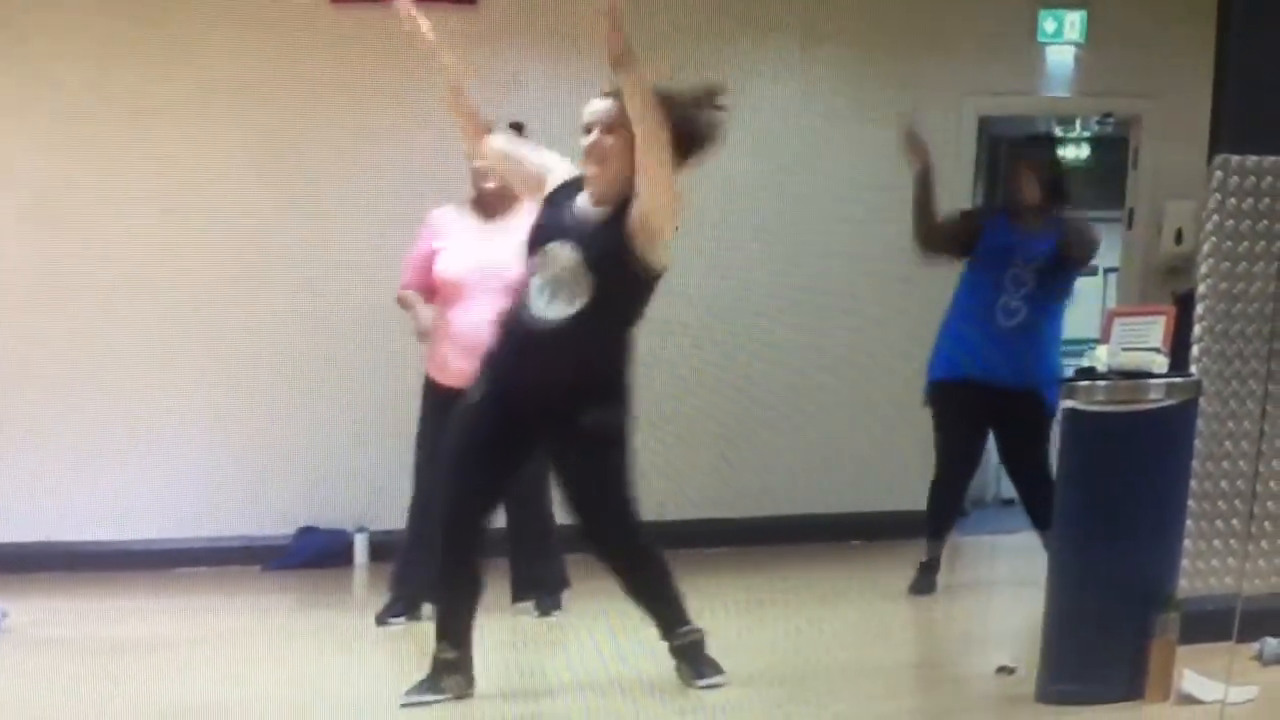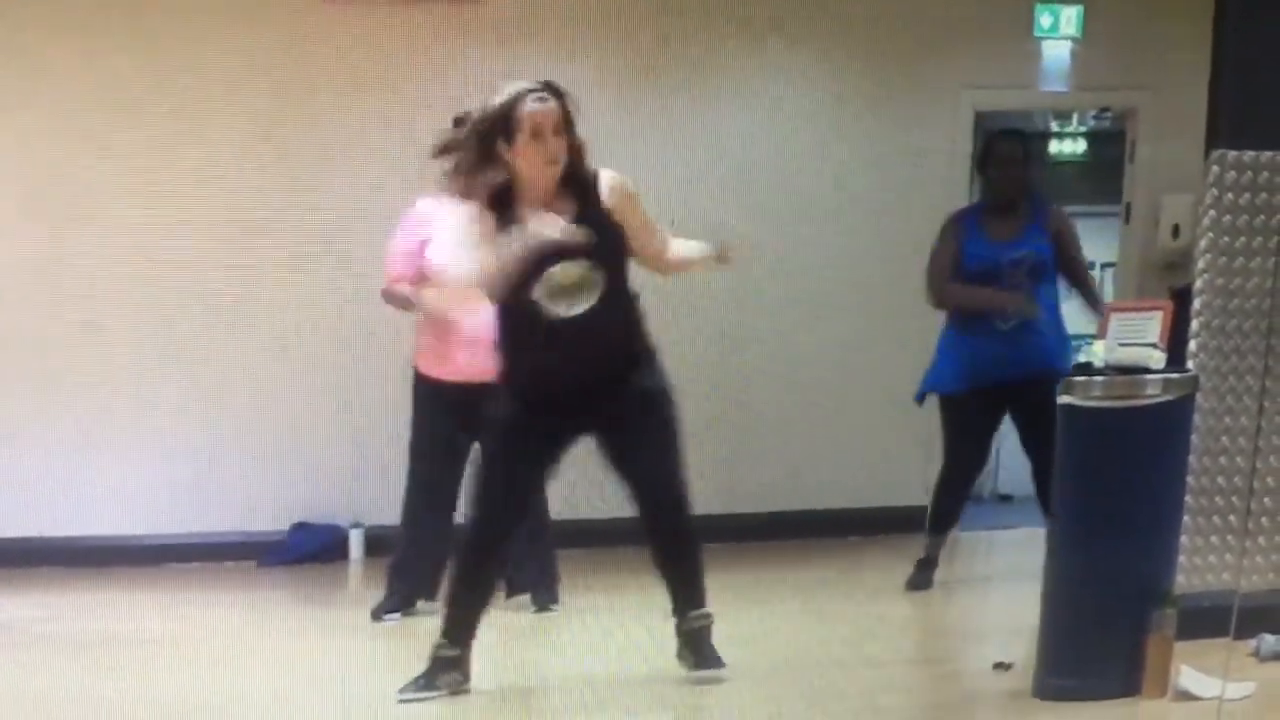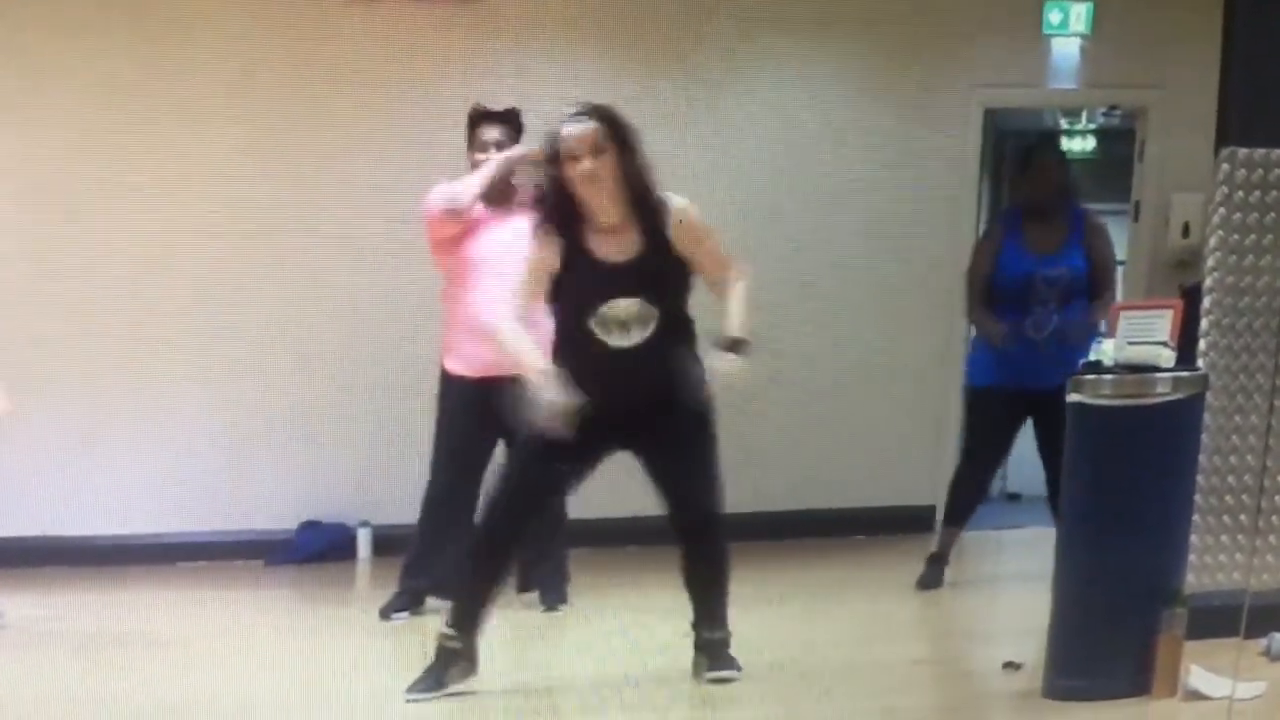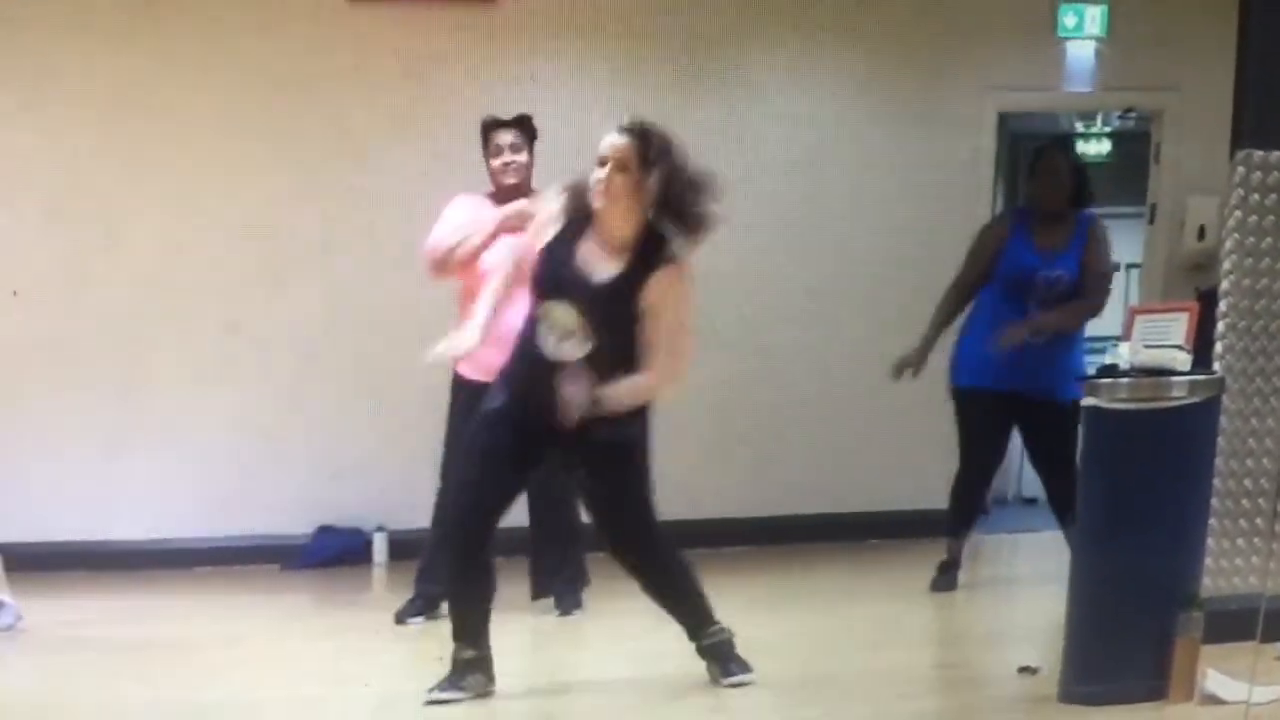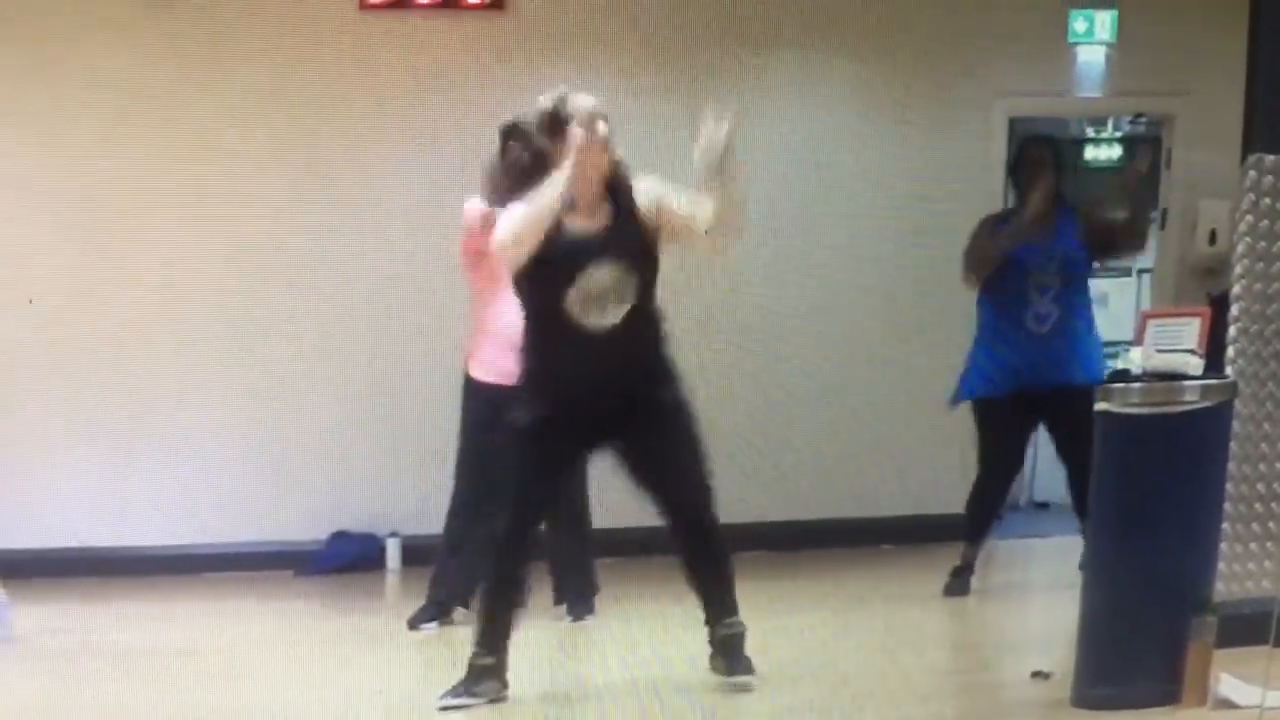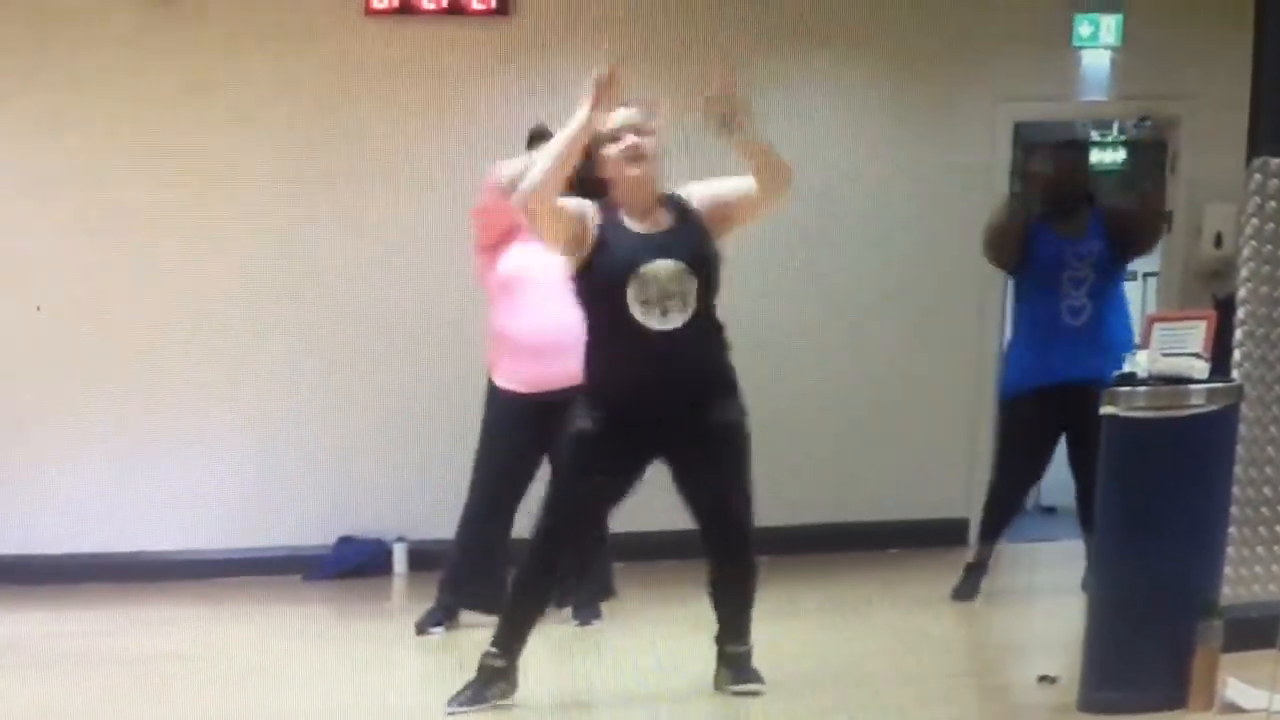
dt=0.3s
person 1, frame 1
left shoulder: (649, 211)
right shoulder: (557, 186)
left elbow: (659, 148)
right elbow: (479, 137)
left wrist: (623, 63)
left hip: (584, 405)
right hip: (503, 394)
left knee: (615, 536)
right knee: (458, 524)
left ankle: (686, 643)
right ankle: (452, 663)
person 1, frame 2
left shoulder: (605, 190)
right shoulder: (486, 212)
left elbow: (659, 253)
right elbow: (463, 283)
left wrist: (708, 253)
right wrist: (524, 239)
left hip: (625, 381)
right hip: (535, 395)
left knee: (667, 505)
right knee: (489, 525)
left ankle: (695, 635)
right ankle: (451, 660)
person 1, frame 3
left shoulder: (671, 217)
right shoulder: (551, 235)
left elbow: (730, 276)
right elbow: (516, 320)
left wrist: (732, 339)
right wrist: (541, 381)
left hip: (670, 403)
right hip: (578, 404)
left knee: (701, 520)
right knee: (503, 518)
left ankle: (712, 643)
right ankle: (455, 651)
person 1, frame 4
left shoulder: (663, 270)
right shoulder: (563, 217)
left elbow: (666, 370)
left wrist: (598, 395)
left hip: (604, 423)
right hip: (518, 406)
left knee: (637, 545)
right knee: (466, 527)
left ankle: (716, 645)
right ankle: (472, 664)
person 1, frame 5
left shoulder: (641, 199)
right shoulder: (529, 213)
left elbow: (714, 225)
right elbow: (509, 247)
left wrist: (716, 171)
right wrist: (570, 172)
left hip: (644, 396)
right hip: (556, 403)
left knee: (696, 515)
right knee: (514, 532)
left ankle: (727, 641)
right ankle: (487, 668)
person 1, frame 6
left shoulder: (699, 210)
right shoulder: (587, 222)
left elbow: (775, 184)
right elbow: (531, 201)
left wrist: (738, 125)
right wrist: (584, 119)
left hip: (706, 409)
right hip: (614, 414)
left knee: (731, 537)
right knee: (555, 541)
left ankle: (734, 657)
person 2, frame 1
left shoulder: (540, 220)
right shoulder: (441, 222)
right elbow: (407, 288)
right wrist: (420, 312)
right hip: (449, 385)
left knee: (527, 490)
right knee: (433, 491)
left ankle: (544, 587)
right ankle: (409, 594)
person 2, frame 2
right shoulder: (427, 213)
right elbow: (392, 286)
right wrist: (425, 301)
right hip: (441, 379)
right knee: (429, 486)
left ankle: (538, 582)
right ankle: (406, 588)
person 2, frame 3
right shoulder: (450, 201)
right elbow: (447, 208)
right wrist: (499, 166)
right hip: (467, 374)
right knee: (450, 483)
left ankle: (549, 581)
right ankle: (418, 586)
person 2, frame 4
right shoulder: (467, 209)
right elbow: (438, 262)
right wrist: (499, 219)
right hip: (479, 378)
left knee: (554, 486)
right knee: (459, 486)
left ankle: (564, 584)
right ankle: (431, 590)
person 2, frame 5
right shoulder: (484, 214)
right elbow: (487, 221)
right hip: (492, 382)
left knee: (567, 492)
right knee: (475, 493)
left ankle: (577, 591)
right ankle: (444, 597)
person 2, frame 6
right shoulder: (500, 224)
right elbow: (501, 181)
left hip: (579, 389)
right hip: (513, 391)
right knee: (490, 499)
left ankle: (586, 595)
right ankle: (451, 601)
person 3, frame 1
left shoulder: (1063, 233)
right shoulder: (984, 224)
left elbow: (1086, 249)
right elbow: (929, 240)
left wrist: (1044, 207)
right wrist: (923, 175)
left hip: (1028, 377)
right hip: (962, 370)
left knee: (1031, 472)
right knee: (953, 470)
right ankle: (930, 563)
person 3, frame 2
left shoulder: (1049, 219)
right shoulder: (960, 226)
left elbow: (1078, 274)
right elbow: (938, 292)
left wrist: (1102, 310)
right wrist: (997, 298)
left hip: (1039, 366)
right hip: (972, 368)
left knee: (1052, 461)
right knee: (961, 464)
right ankle: (929, 559)
person 3, frame 3
left shoulder: (1088, 229)
right shoulder: (1000, 232)
left elbow: (1106, 293)
right elbow: (975, 299)
left wrist: (1090, 322)
right wrist: (987, 325)
left hip: (1066, 373)
right hip: (1001, 371)
left knee: (1065, 468)
right knee: (978, 461)
right ankle: (940, 555)
person 3, frame 4
left shoulder: (1091, 235)
right shoulder: (1006, 229)
left elbow: (1094, 303)
right elbow: (961, 289)
left wrist: (1033, 327)
right wrist: (924, 345)
left hip: (1053, 379)
right hip: (985, 374)
left knee: (1060, 473)
right knee: (977, 469)
right ankle: (951, 561)
person 3, frame 5
left shoulder: (1080, 225)
right shoulder: (995, 227)
left elbow: (1133, 240)
right elbow: (975, 271)
left wrist: (1135, 189)
right wrist: (1026, 218)
left hip: (1073, 374)
right hip: (1003, 376)
left knee: (1087, 470)
right knee: (997, 473)
right ankle: (965, 566)
person 3, frame 6
left shoulder: (1114, 226)
right shoulder: (1030, 231)
left elbow: (1154, 228)
right elbow: (997, 247)
right wrist: (1031, 189)
left hip: (1101, 375)
right hip: (1035, 376)
left knee: (1096, 473)
right knee: (1016, 473)
right ankle: (977, 565)
